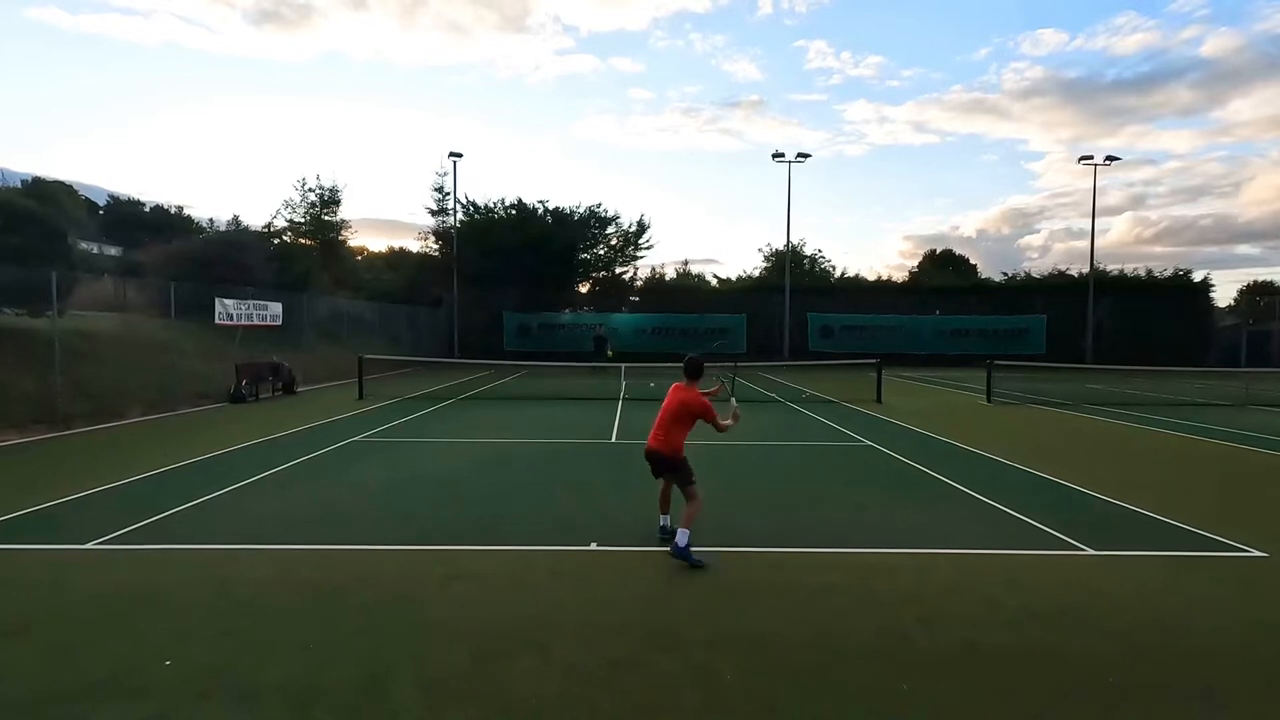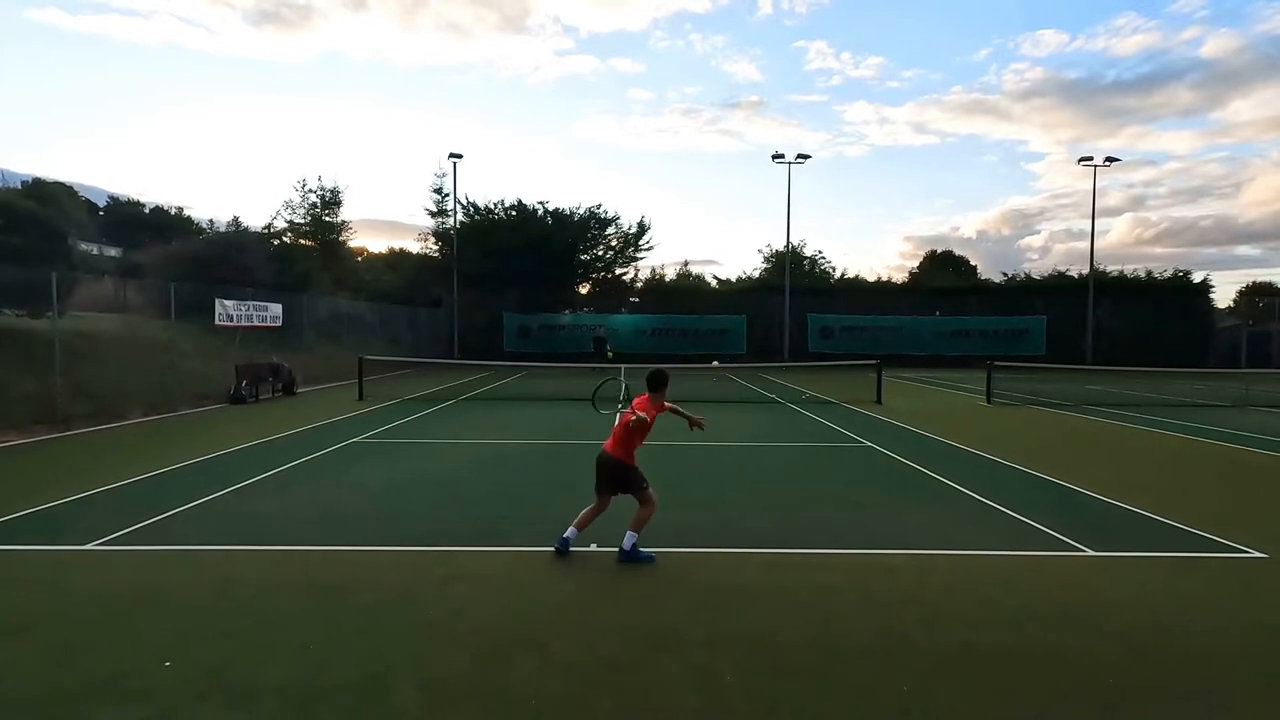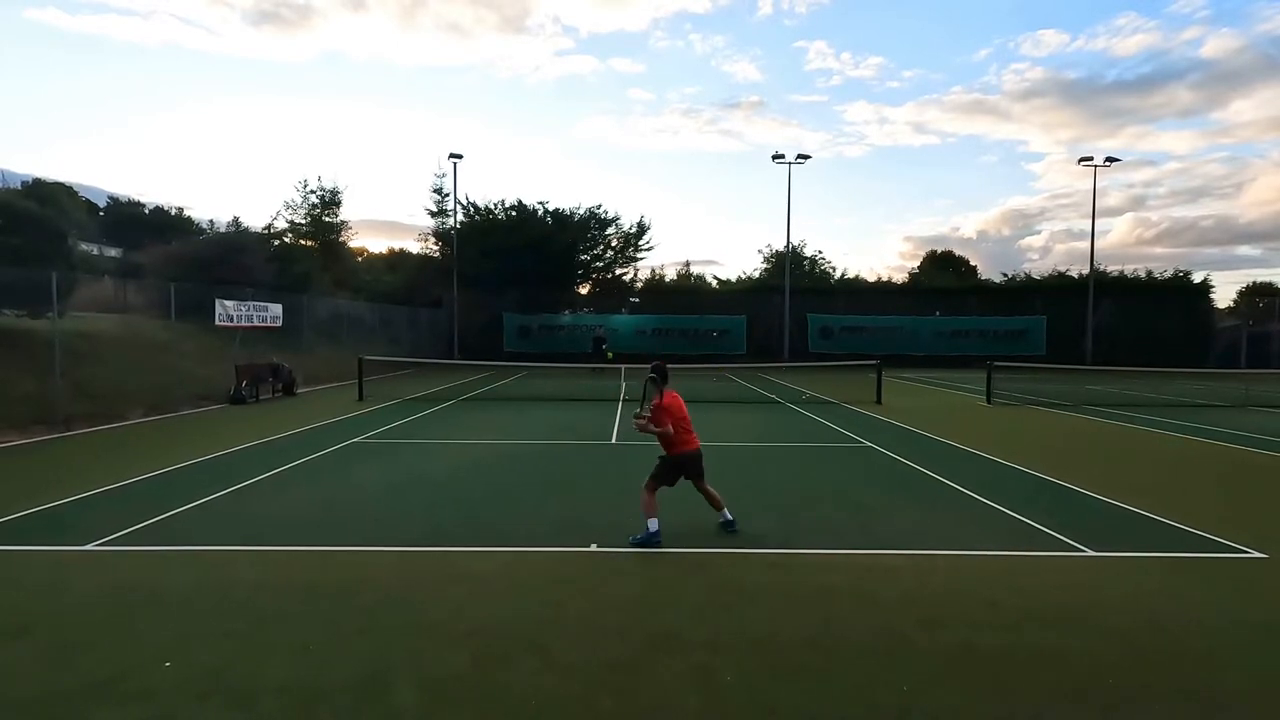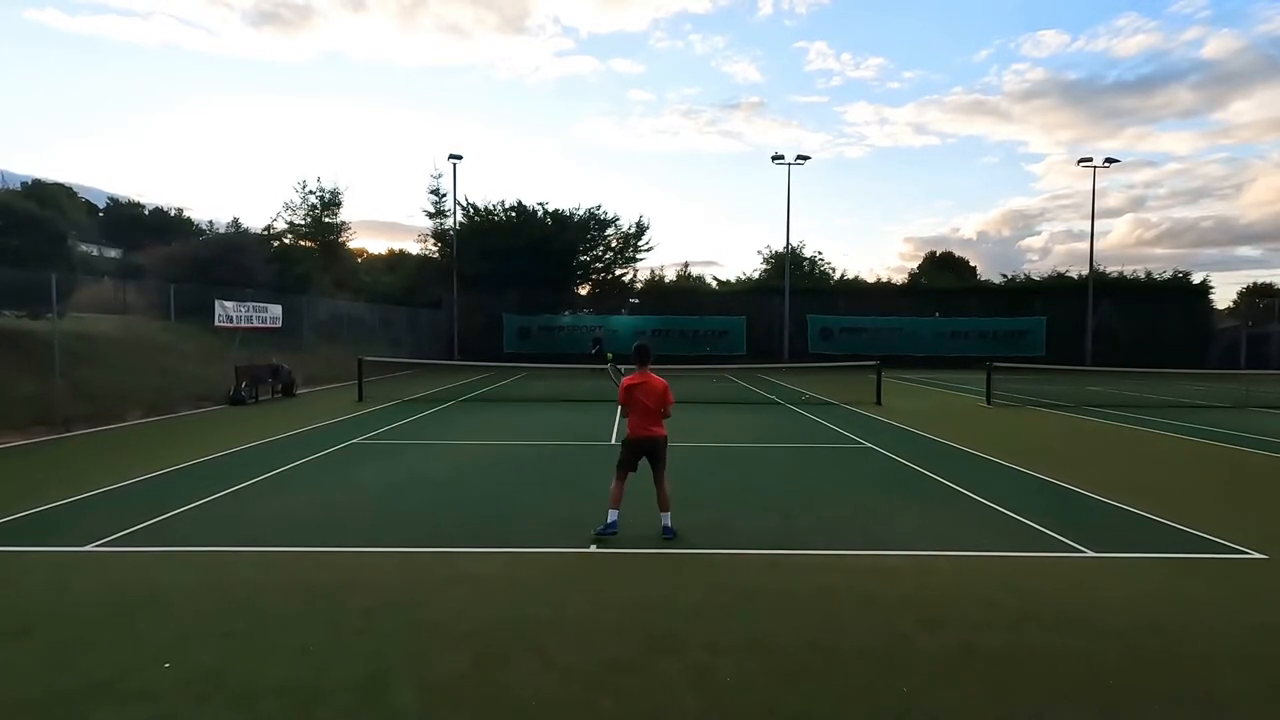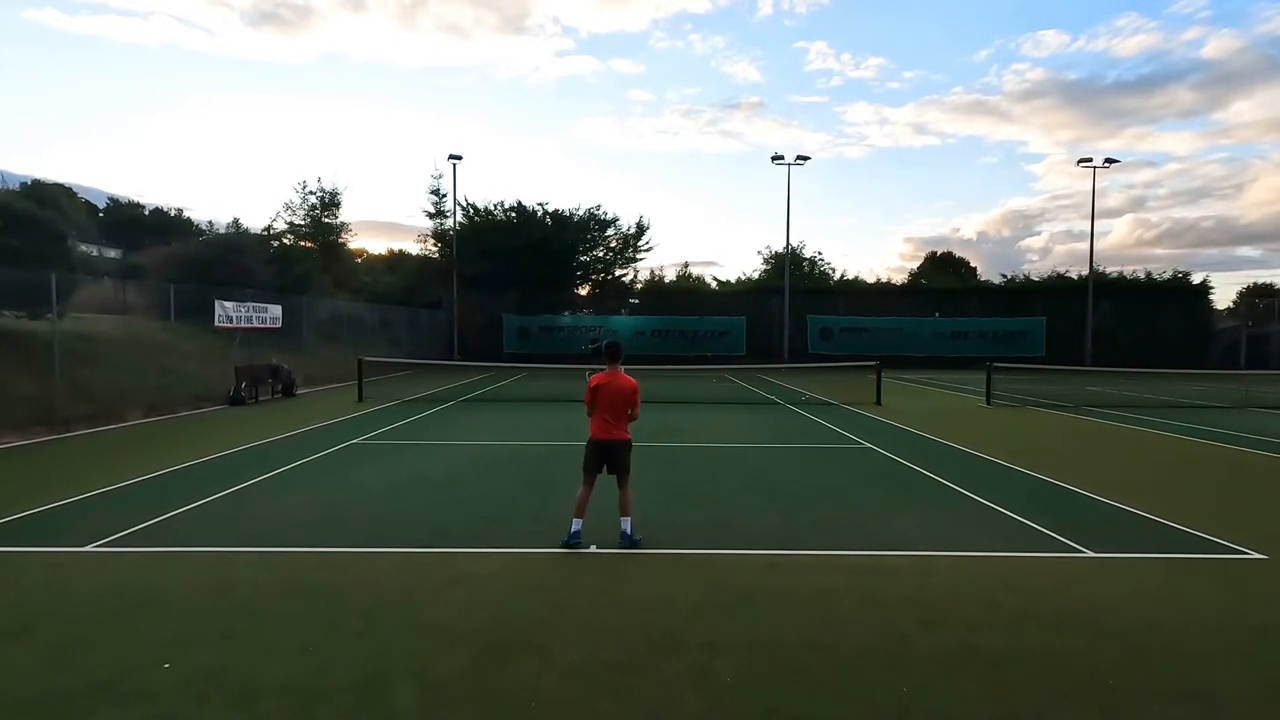
dt=0.7s
person 1, frame 1
left shoulder: (674, 388)
right shoulder: (701, 403)
right elbow: (720, 427)
left wrist: (712, 391)
right wrist: (733, 420)
left hip: (651, 448)
right hip: (670, 453)
left knee: (668, 480)
right knee: (693, 498)
left ankle: (665, 527)
right ankle: (680, 546)
person 1, frame 2
left shoulder: (649, 402)
right shoulder: (646, 407)
left elbow: (668, 406)
right elbow: (631, 424)
left wrist: (690, 418)
right wrist: (640, 420)
left hip: (606, 456)
right hip: (619, 462)
left knee: (600, 505)
right knee: (649, 502)
left ankle: (565, 540)
right ankle: (627, 548)
person 1, frame 3
left shoulder: (658, 404)
right shoulder: (675, 397)
left elbow: (668, 433)
left wrist: (647, 429)
right wrist: (647, 418)
left hip: (677, 454)
right hip: (694, 451)
left knee: (649, 489)
right knee: (702, 486)
left ankle: (652, 532)
right ankle: (728, 519)
person 1, frame 4
left shoulder: (627, 383)
right shoulder: (661, 384)
left elbow: (624, 413)
right elbow: (667, 413)
left hip: (635, 438)
right hip: (657, 438)
left knee: (619, 480)
right knee: (660, 481)
left ankle: (611, 522)
right ankle: (666, 526)
person 1, frame 5
left shoulder: (594, 381)
right shoulder: (631, 384)
left elbow: (589, 412)
right elbow: (635, 415)
left hip: (597, 440)
right hip: (620, 441)
left knee: (587, 486)
right knee: (624, 486)
left ankle: (575, 532)
right ankle: (626, 532)
